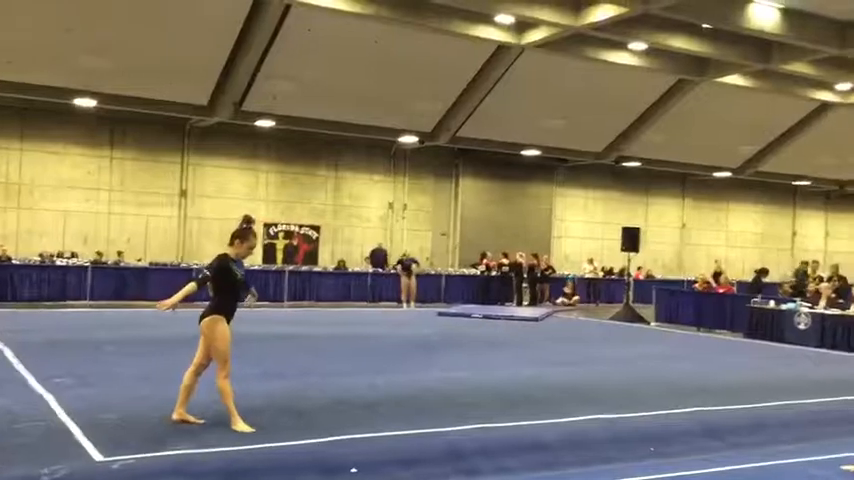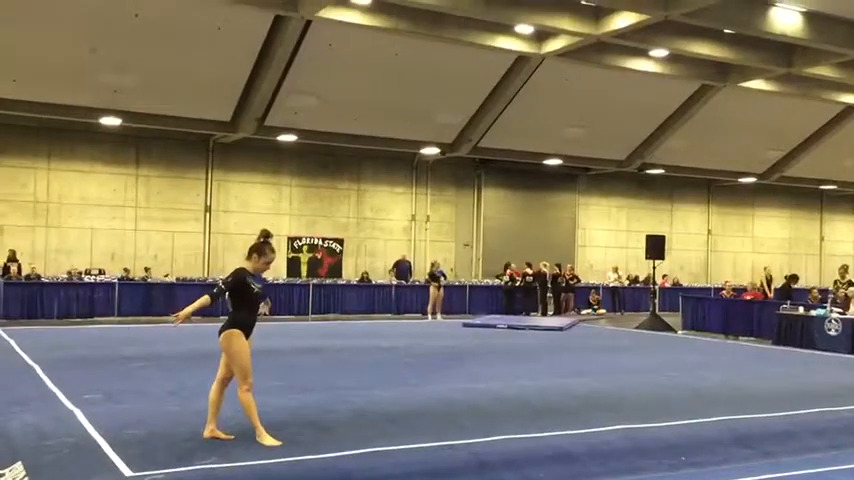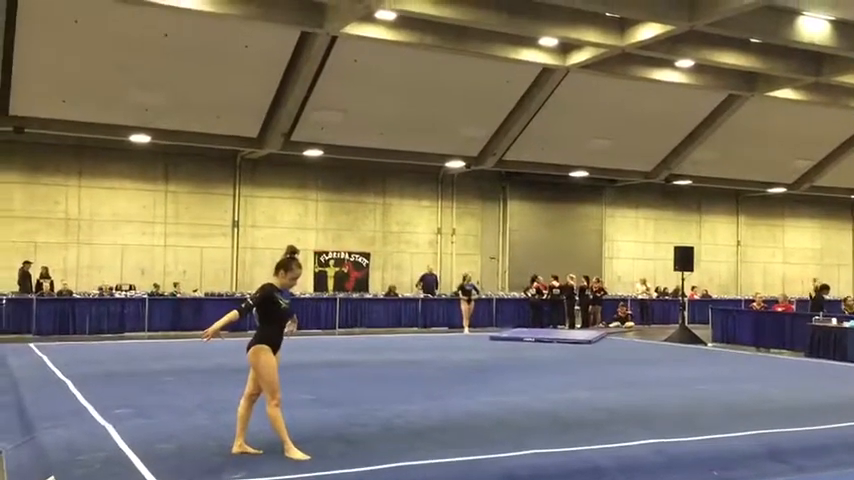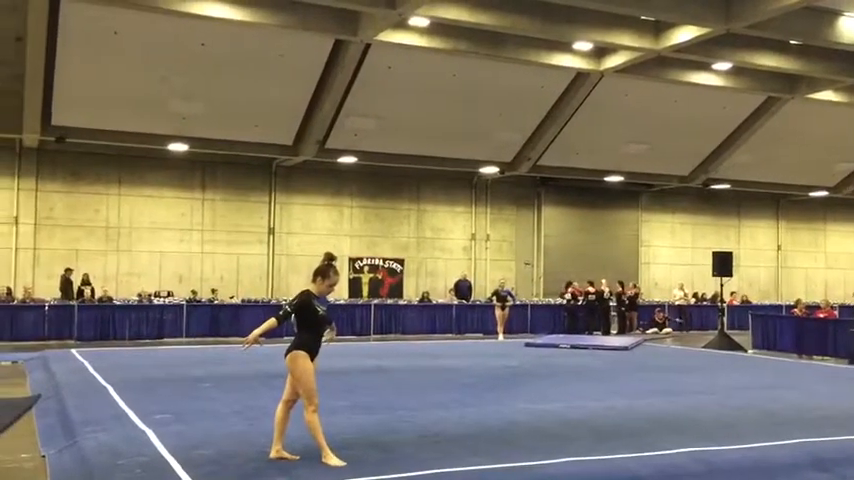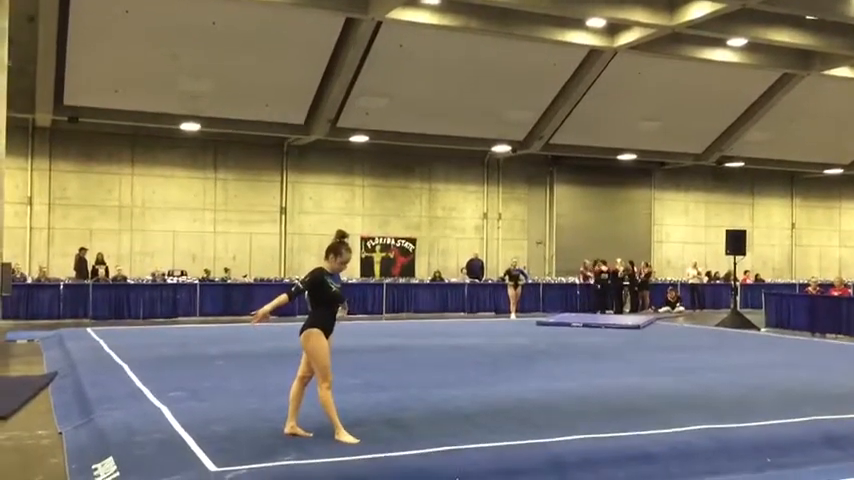
dt=1s
person 1, frame 1
left shoulder: (237, 264)
right shoulder: (222, 261)
right elbow: (199, 281)
left wrist: (249, 293)
right wrist: (176, 298)
left hip: (217, 319)
right hip: (214, 319)
left knee: (198, 365)
right knee: (224, 370)
left ankle: (179, 411)
right ankle: (235, 419)
person 1, frame 2
left shoulder: (255, 278)
right shoulder: (239, 275)
right elbow: (215, 294)
left wrist: (263, 305)
right wrist: (189, 310)
left hip: (241, 333)
right hip: (233, 333)
left knee: (222, 380)
right knee: (246, 384)
left ankle: (210, 428)
right ankle: (260, 432)
person 1, frame 3
left shoulder: (283, 294)
right shoulder: (267, 291)
right elbow: (243, 309)
right wrist: (218, 325)
left hip: (270, 348)
right hip: (261, 348)
left knee: (251, 395)
right knee: (274, 398)
left ankle: (239, 443)
right ankle: (288, 447)
person 1, frame 4
left shoulder: (320, 300)
right shoulder: (304, 298)
right elbow: (281, 317)
left wrist: (330, 329)
right wrist: (257, 332)
left hip: (308, 355)
right hip: (299, 354)
left knee: (288, 401)
right knee: (311, 405)
left ankle: (277, 448)
right ankle: (326, 453)
person 1, frame 5
left shoulder: (335, 278)
right shoulder: (317, 275)
right elbow: (293, 293)
left wrist: (342, 306)
right wrist: (268, 307)
left hip: (323, 332)
right hip: (314, 331)
left knee: (303, 377)
right knee: (325, 382)
left ankle: (291, 425)
right ankle: (339, 430)
